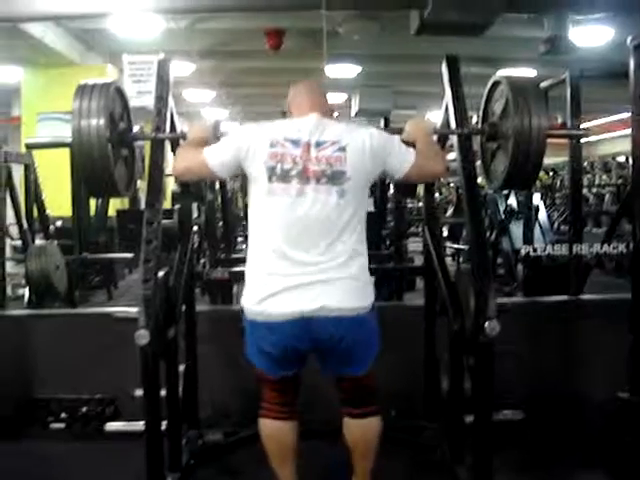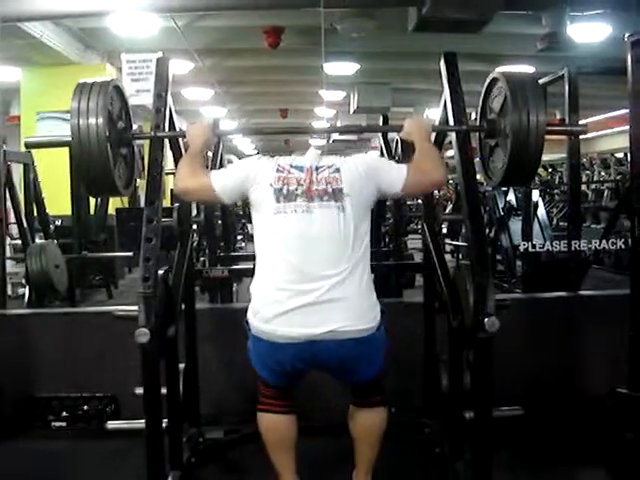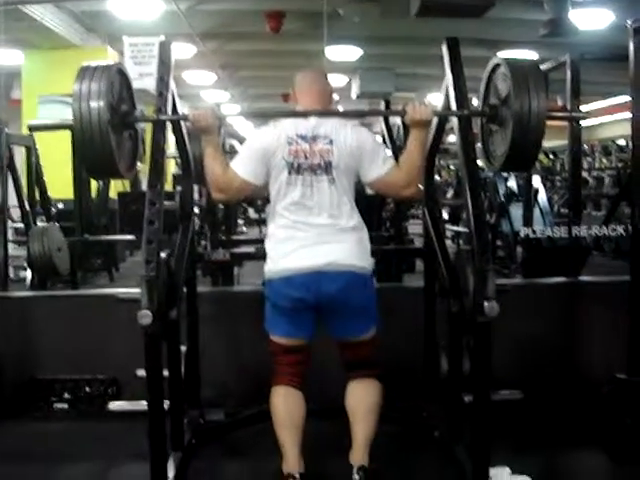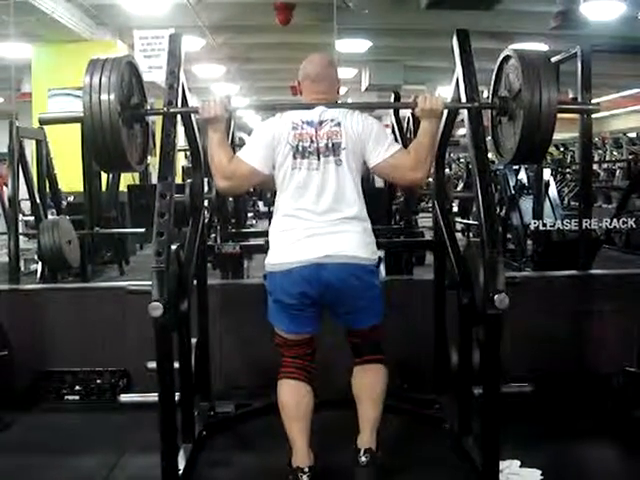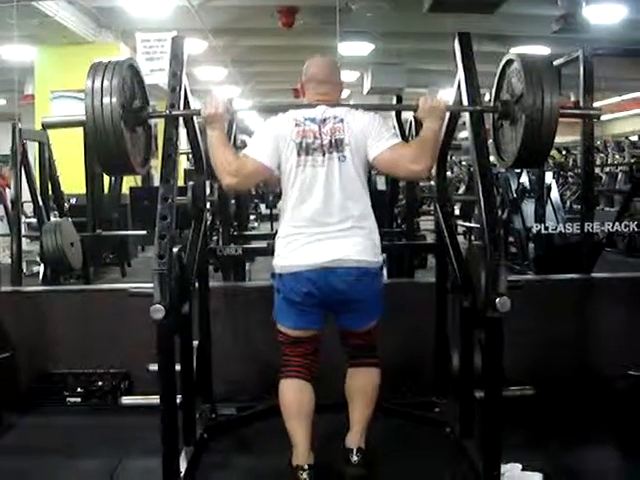
dt=1s
person 1, frame 1
left shoulder: (254, 137)
right shoulder: (366, 140)
left elbow: (183, 167)
right elbow: (434, 167)
left wrist: (195, 139)
right wrist: (422, 135)
left hip: (272, 308)
right hip: (346, 307)
left knee: (277, 399)
right knee: (359, 398)
person 1, frame 2
left shoulder: (259, 170)
right shoulder: (361, 168)
left elbow: (186, 184)
right elbow: (434, 176)
left wrist: (197, 145)
right wrist: (420, 136)
left hip: (275, 328)
right hip: (352, 328)
left knee: (274, 397)
right knee: (368, 395)
person 1, frame 3
left shoulder: (267, 137)
right shoulder: (355, 136)
left elbow: (222, 189)
right elbow: (406, 186)
left wrist: (209, 137)
right wrist: (418, 131)
left hip: (287, 274)
right hip: (348, 271)
left knee: (288, 371)
right knee: (362, 366)
person 1, frame 4
left shoulder: (274, 128)
right shoulder: (360, 124)
left elbow: (227, 179)
right elbow: (413, 173)
left wrist: (215, 127)
right wrist: (429, 121)
left hip: (289, 265)
right hip: (351, 261)
left knee: (294, 362)
right knee: (368, 350)
person 1, frame 5
left shoulder: (279, 126)
right shoulder: (364, 122)
left elbow: (233, 177)
right elbow: (416, 166)
left wrist: (215, 127)
right wrist: (432, 120)
left hip: (297, 266)
right hip: (357, 263)
left knee: (296, 362)
right knee: (362, 352)
